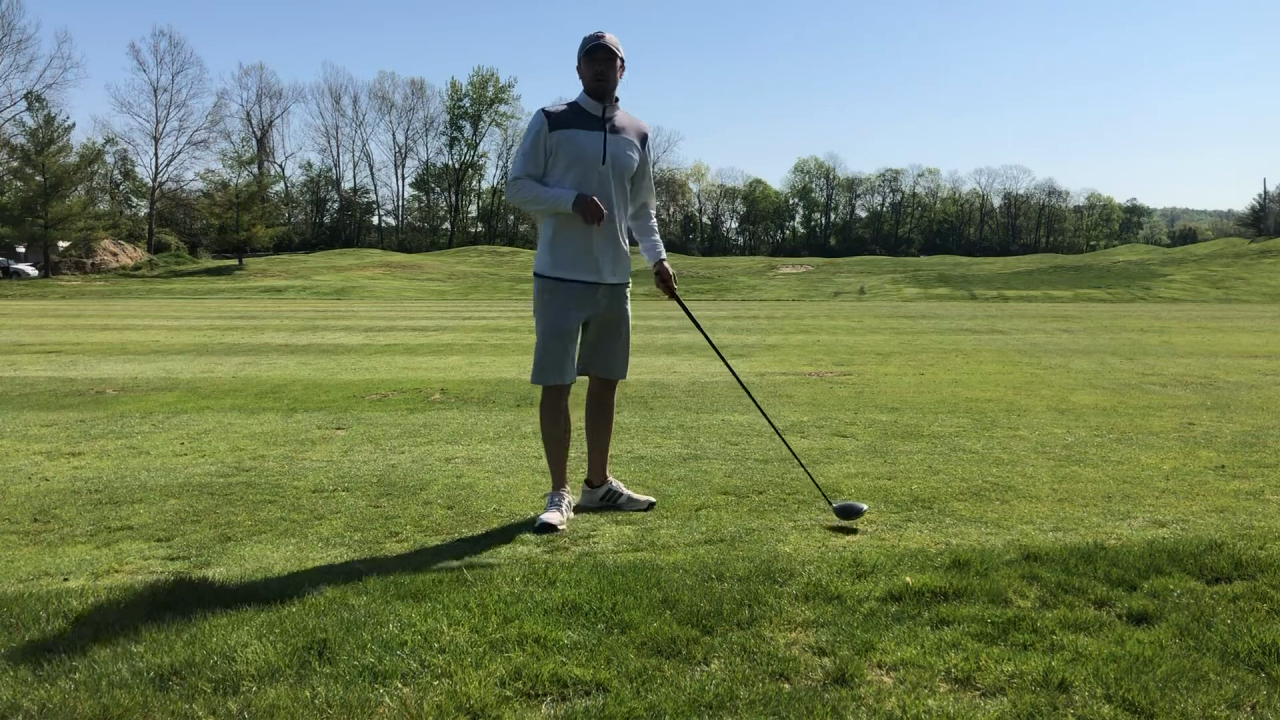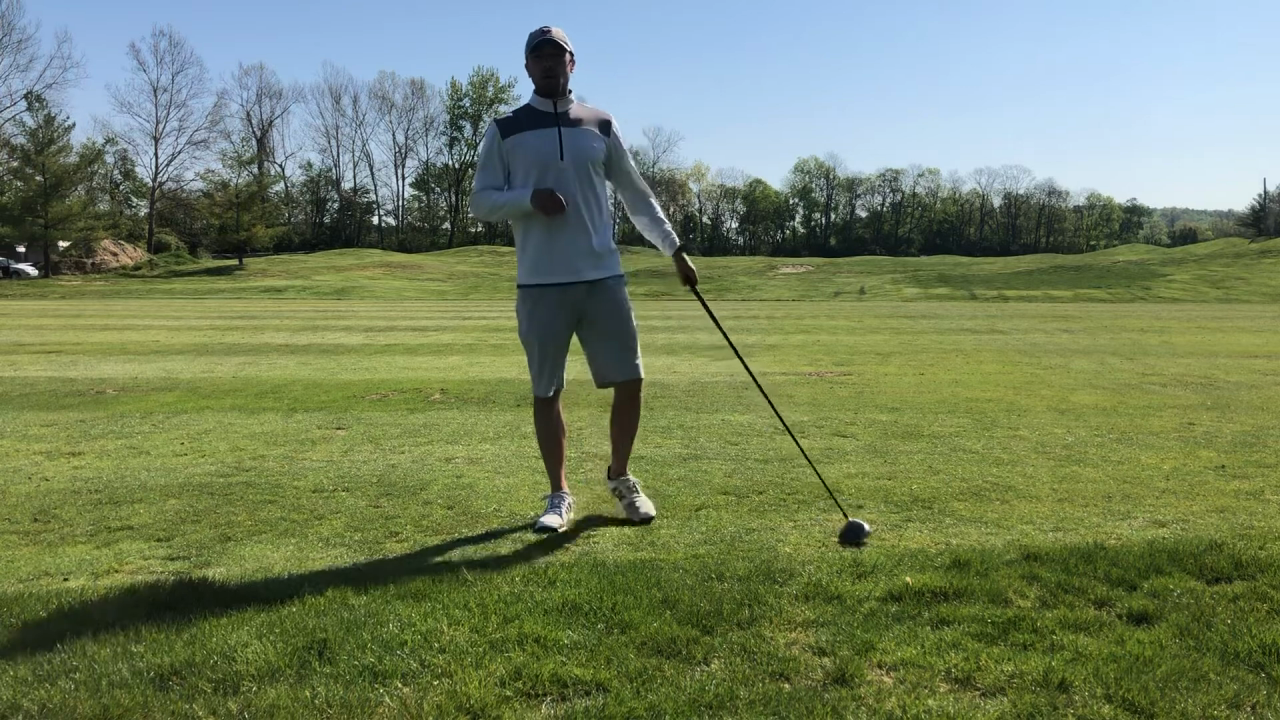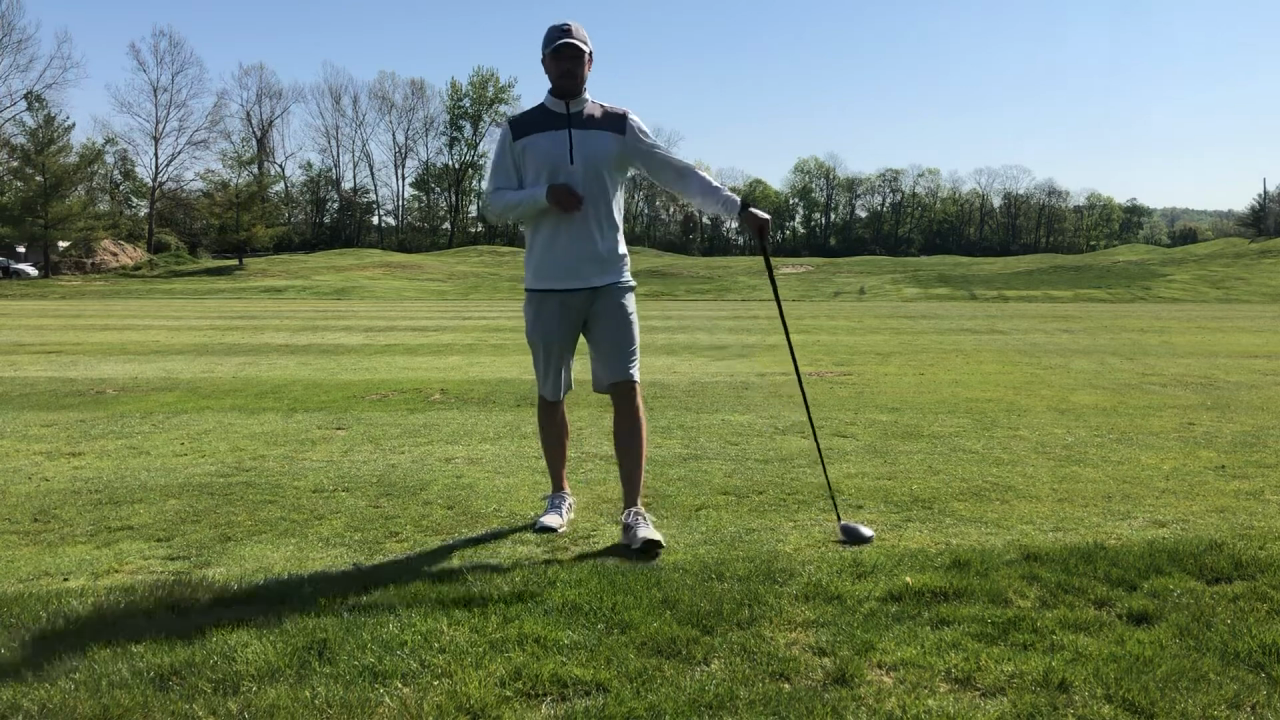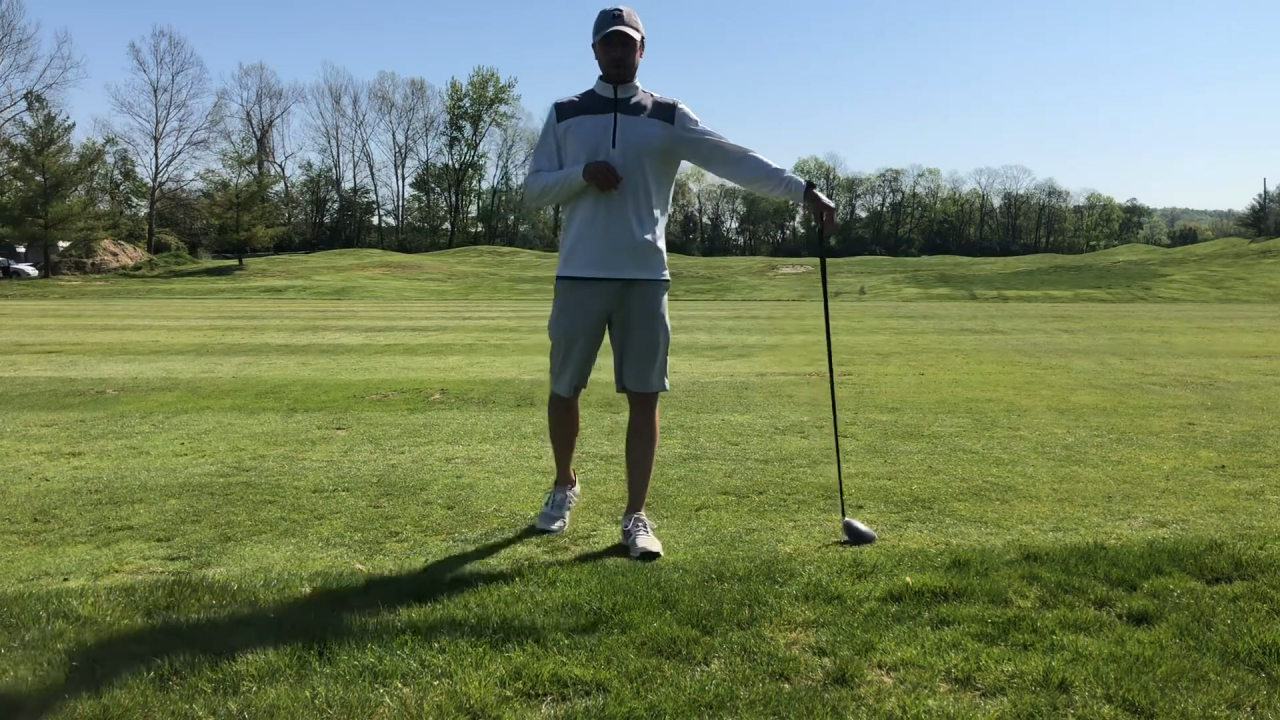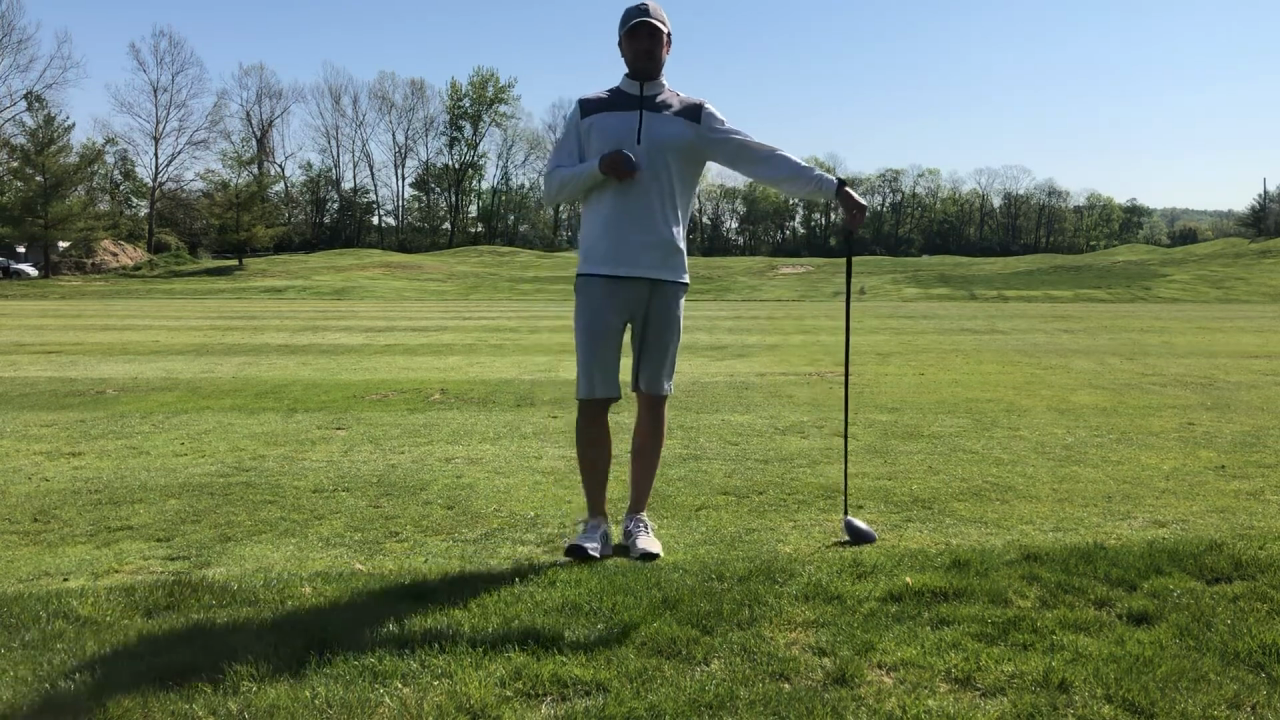
dt=0.5s
person 1, frame 1
left shoulder: (637, 135)
right shoulder: (549, 122)
left elbow: (642, 207)
right elbow: (517, 188)
left wrist: (657, 259)
right wrist: (571, 200)
left hip: (614, 279)
right hip: (560, 277)
left knee: (605, 383)
right knee: (555, 385)
left ankle: (599, 483)
right ankle: (560, 493)
person 1, frame 2
left shoulder: (600, 125)
right shoulder: (505, 130)
left elbow: (636, 195)
right elbow: (481, 202)
left wrist: (674, 248)
right wrist: (529, 198)
left hip: (603, 276)
right hip: (541, 283)
left knee: (629, 382)
right knee: (545, 393)
left ankle: (620, 475)
right ankle: (559, 495)
person 1, frame 3
left shoulder: (618, 124)
right shoulder: (518, 129)
left elbow: (679, 174)
right elbow: (494, 205)
left wrist: (739, 208)
right wrist: (544, 195)
left hip: (609, 281)
right hip: (548, 285)
left knee: (624, 390)
right knee: (550, 395)
left ankle: (634, 512)
right ankle: (560, 494)
person 1, frame 4
left shoulder: (668, 116)
right shoulder: (565, 114)
left elbow: (736, 161)
right elbow: (534, 189)
left wrist: (802, 189)
right wrist: (581, 174)
left hip: (645, 276)
right hip: (579, 275)
left knee: (644, 397)
right knee: (564, 391)
left ankle: (635, 516)
right ankle: (564, 484)
person 1, frame 5
left shoulder: (693, 116)
right shoulder: (588, 111)
left elbow: (764, 160)
right elbow: (553, 187)
left wrist: (833, 186)
right wrist: (598, 168)
left hip: (665, 275)
right hip: (602, 273)
left knee: (653, 398)
right knee: (595, 398)
left ankle: (637, 517)
right ankle: (596, 519)
